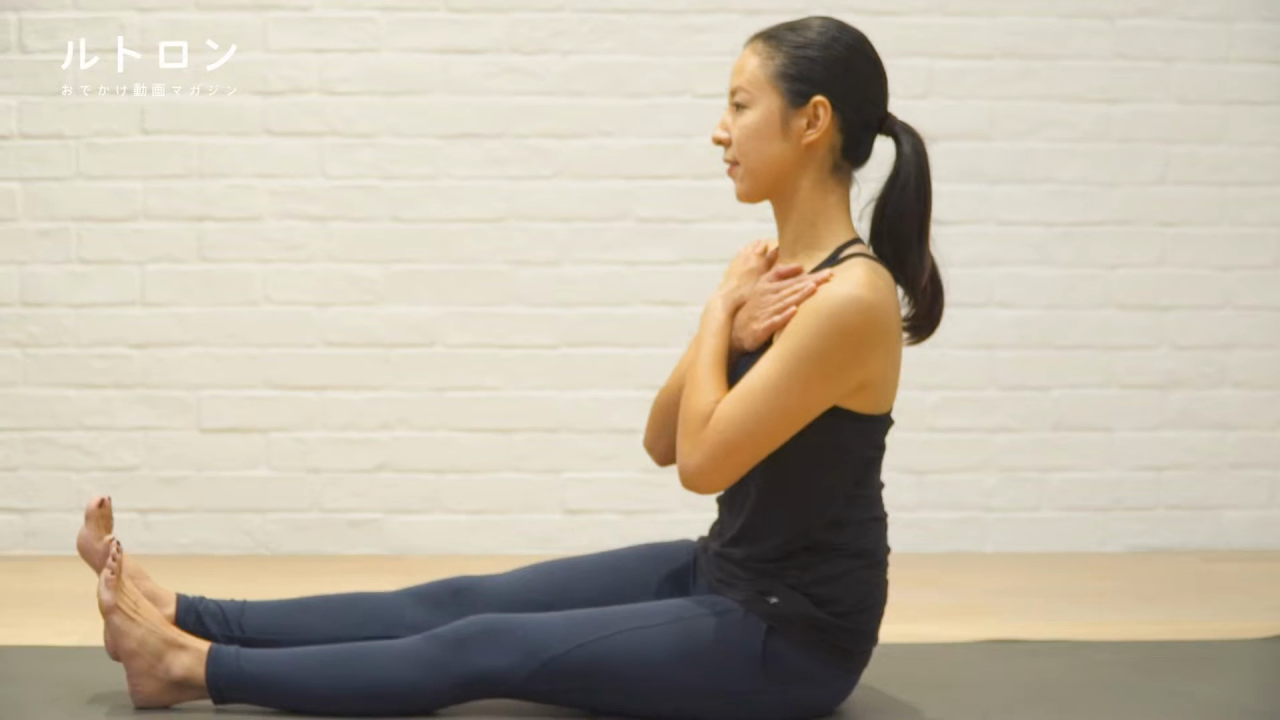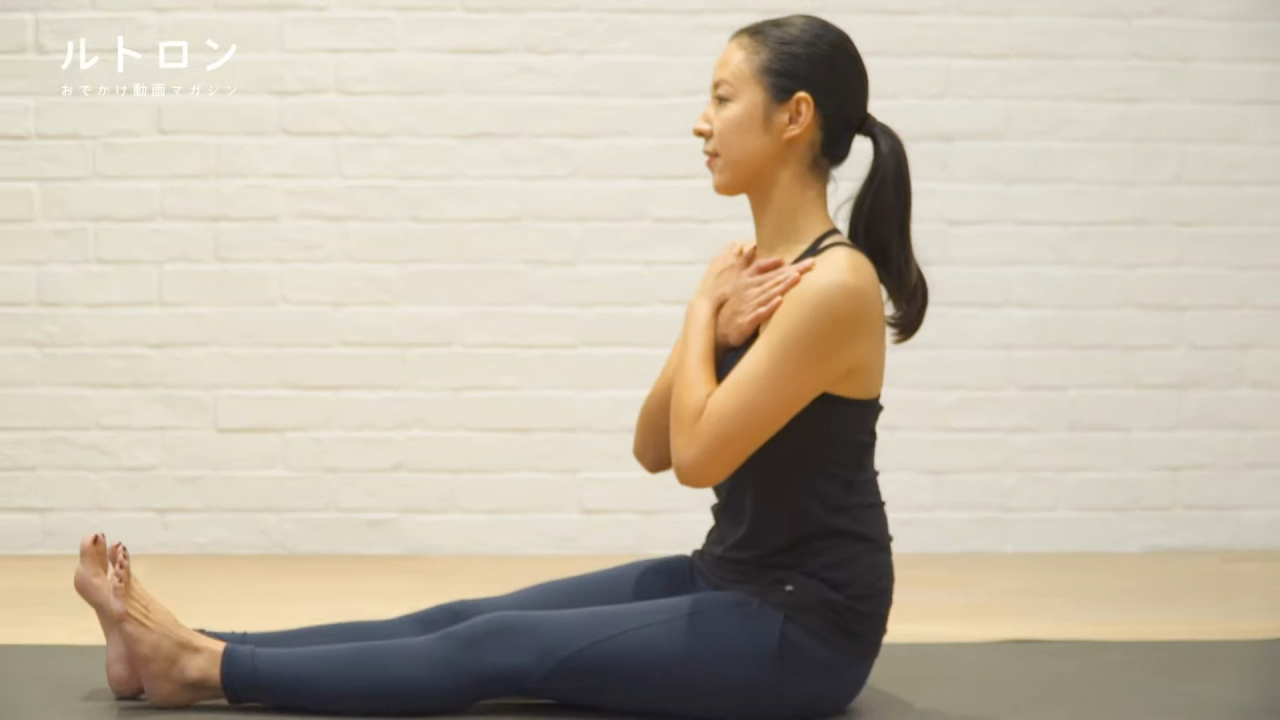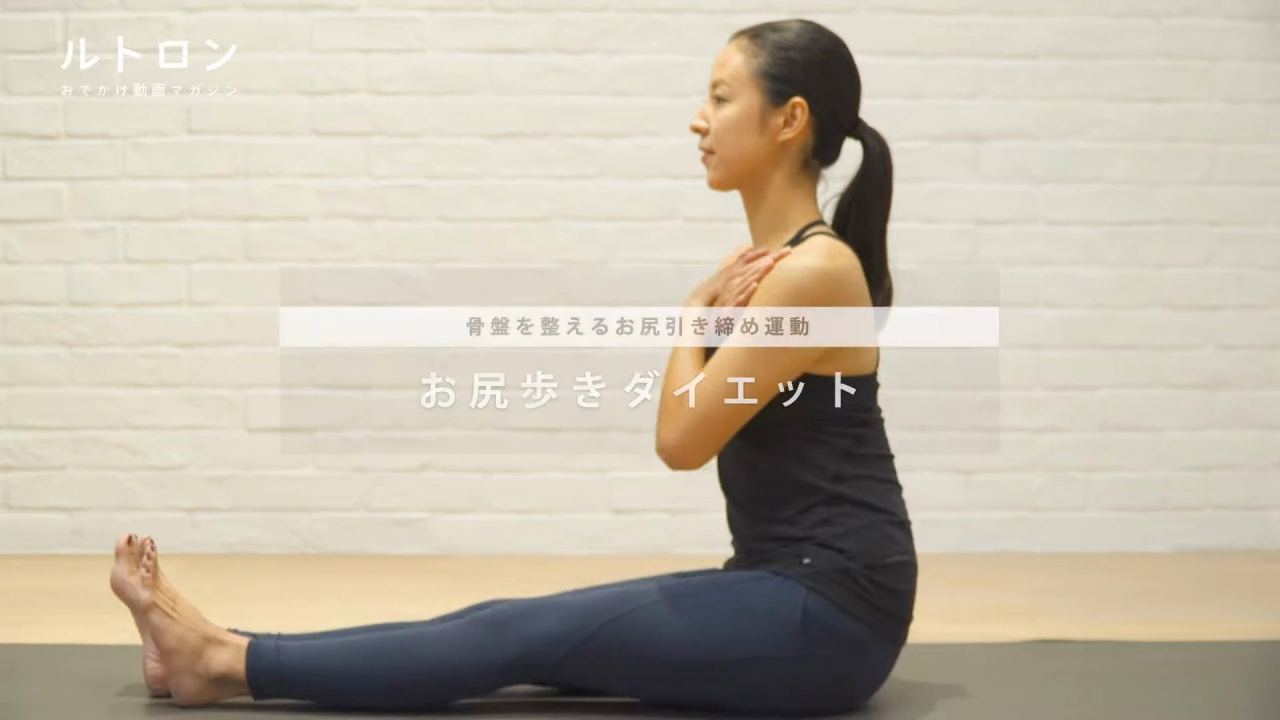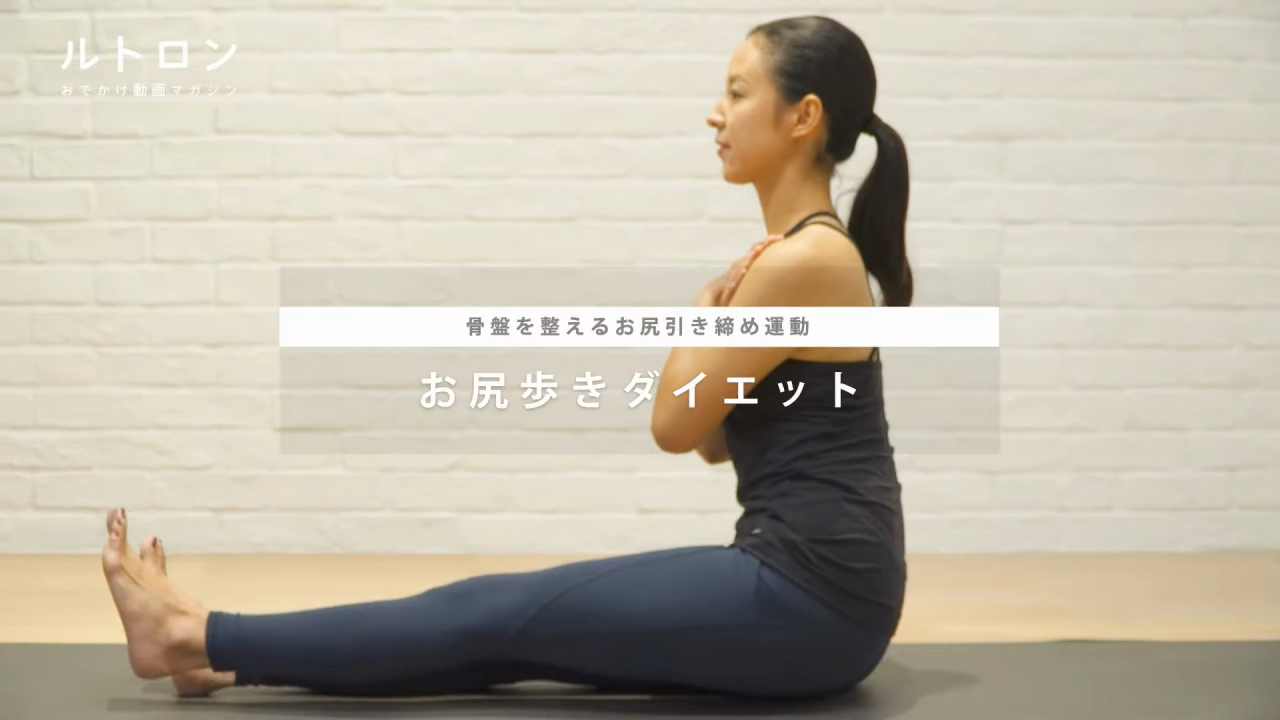
dt=0.3s
person 1, frame 1
left shoulder: (852, 299)
right shoulder: (772, 269)
left elbow: (702, 462)
right elbow: (661, 443)
left wrist: (719, 315)
right wrist: (730, 328)
left hip: (793, 638)
right hip: (726, 579)
left knee: (485, 649)
right knee: (463, 603)
right ankle: (185, 617)
person 1, frame 2
left shoulder: (836, 285)
right shoulder: (747, 268)
left elbow: (699, 456)
right elbow: (652, 451)
left wrist: (700, 315)
right wrist: (714, 327)
left hip: (805, 631)
right hip: (730, 586)
right knee: (469, 623)
right ankle: (199, 647)
person 1, frame 3
left shoulder: (816, 270)
right shoulder: (763, 265)
left elbow: (684, 441)
right elbow: (677, 441)
left wrist: (696, 314)
left hip: (829, 615)
right hip: (774, 588)
left knee: (527, 635)
right knee: (507, 624)
right ankle: (230, 647)
person 1, frame 4
left shoulder: (804, 259)
right shoulder: (812, 253)
left elbow: (677, 424)
right elbow: (717, 440)
left wrist: (703, 309)
right wrist: (719, 311)
left hip: (808, 595)
right hip: (819, 603)
left knee: (492, 611)
right knee: (518, 634)
